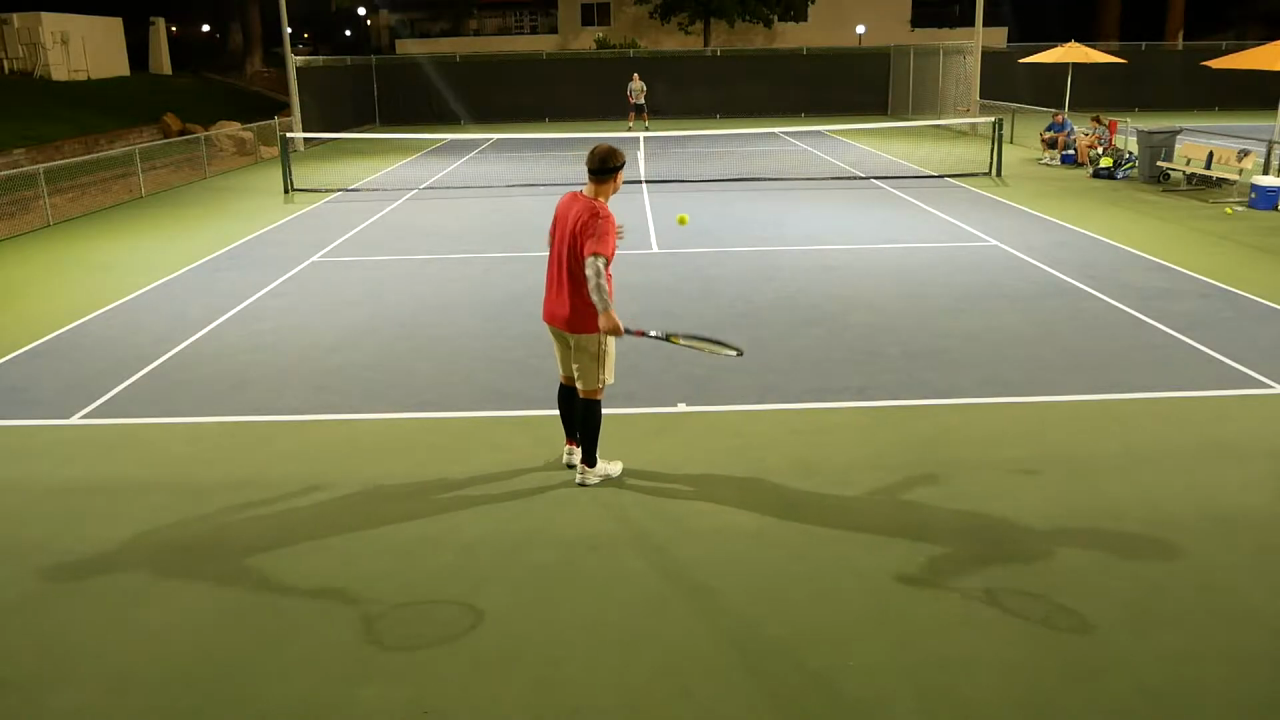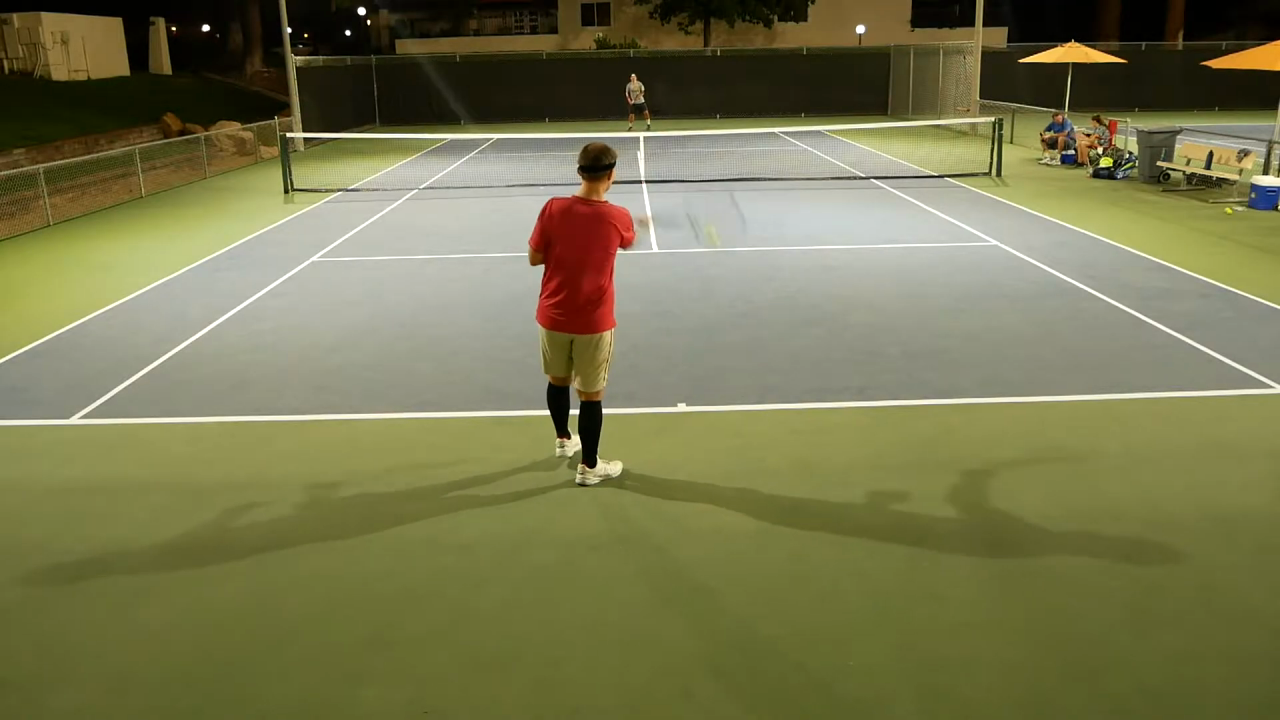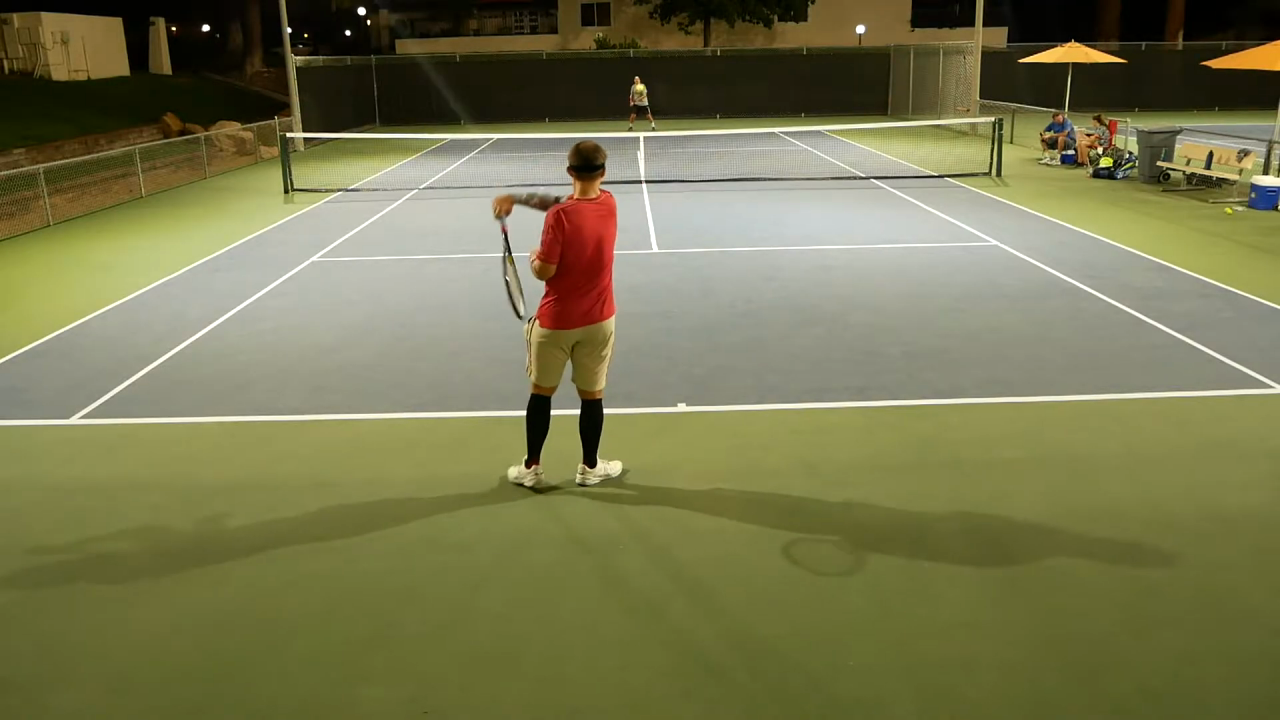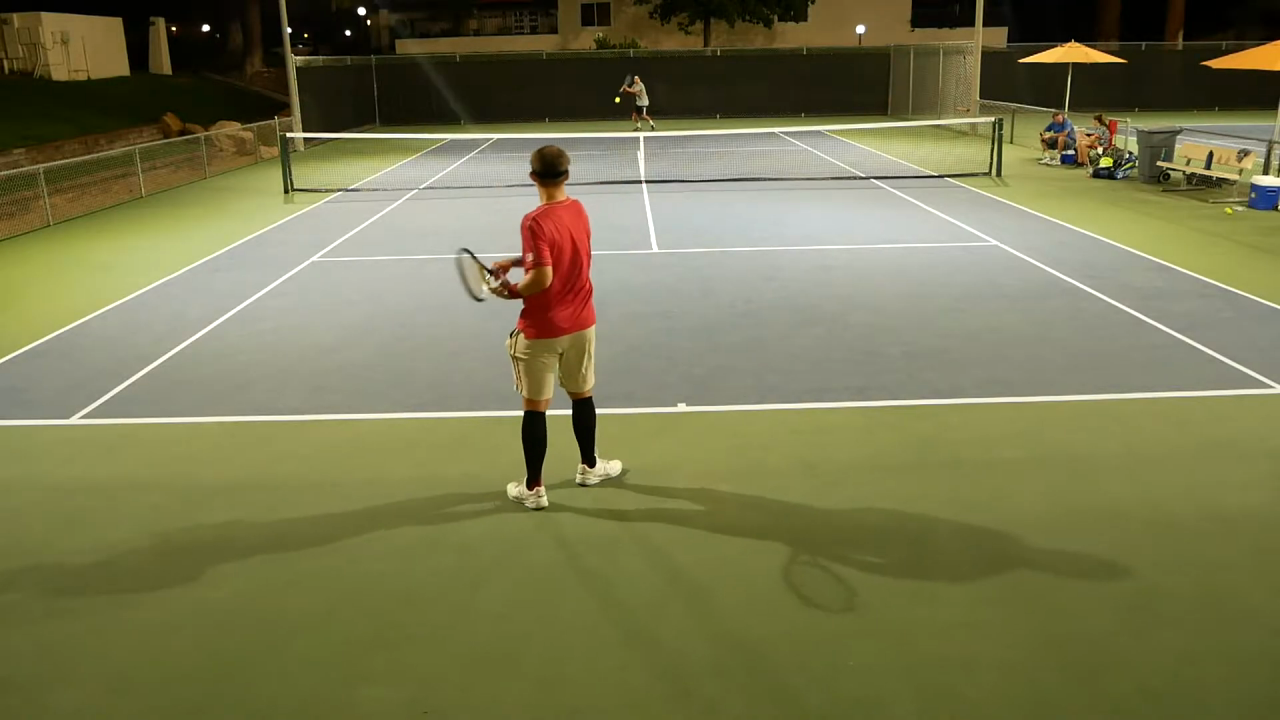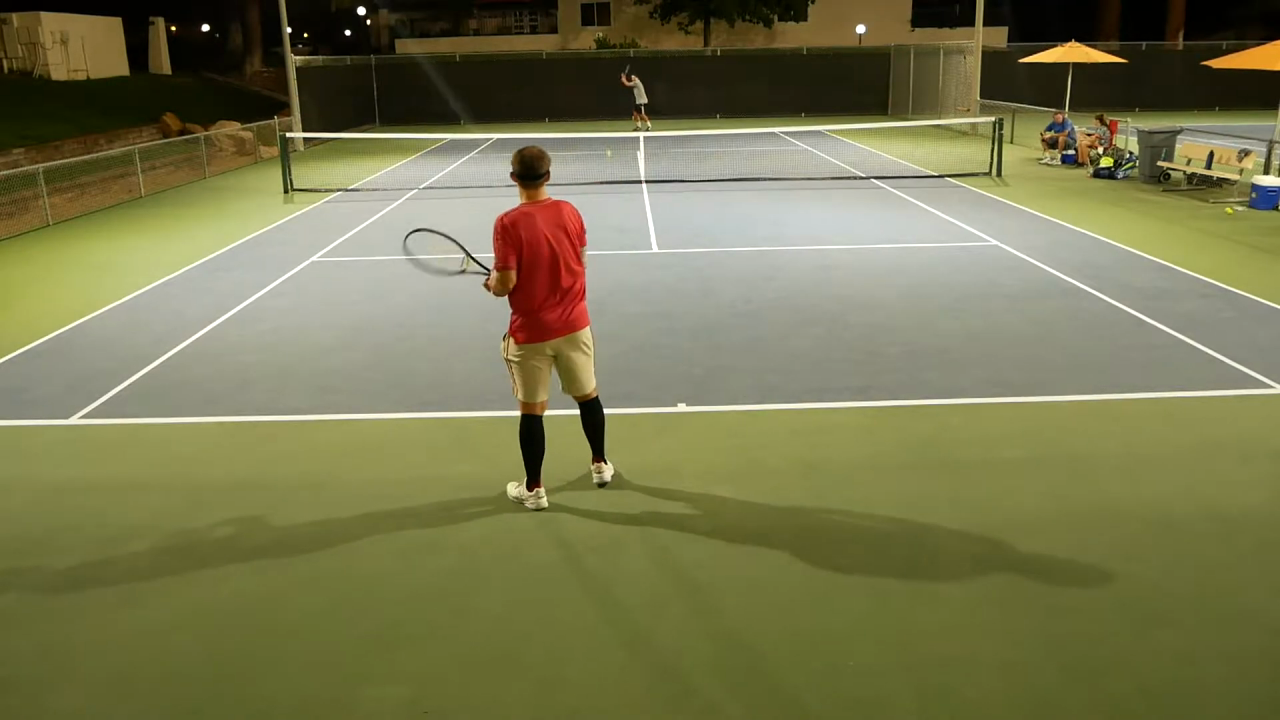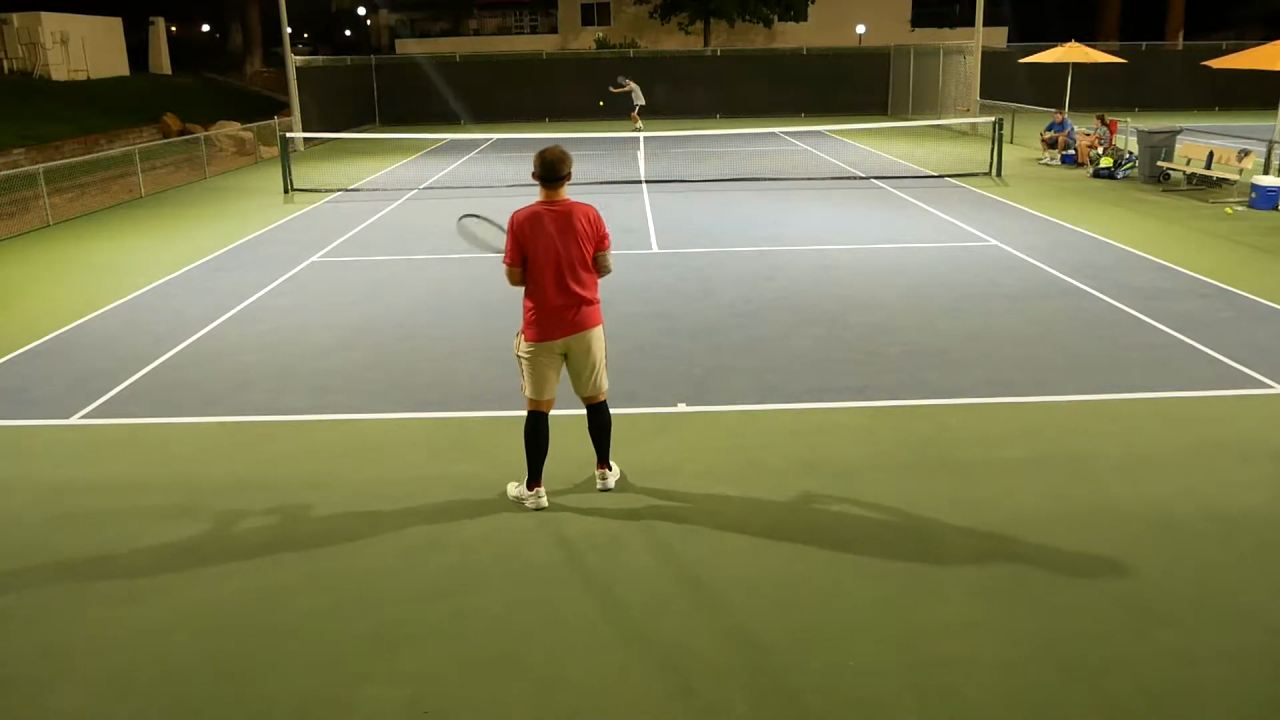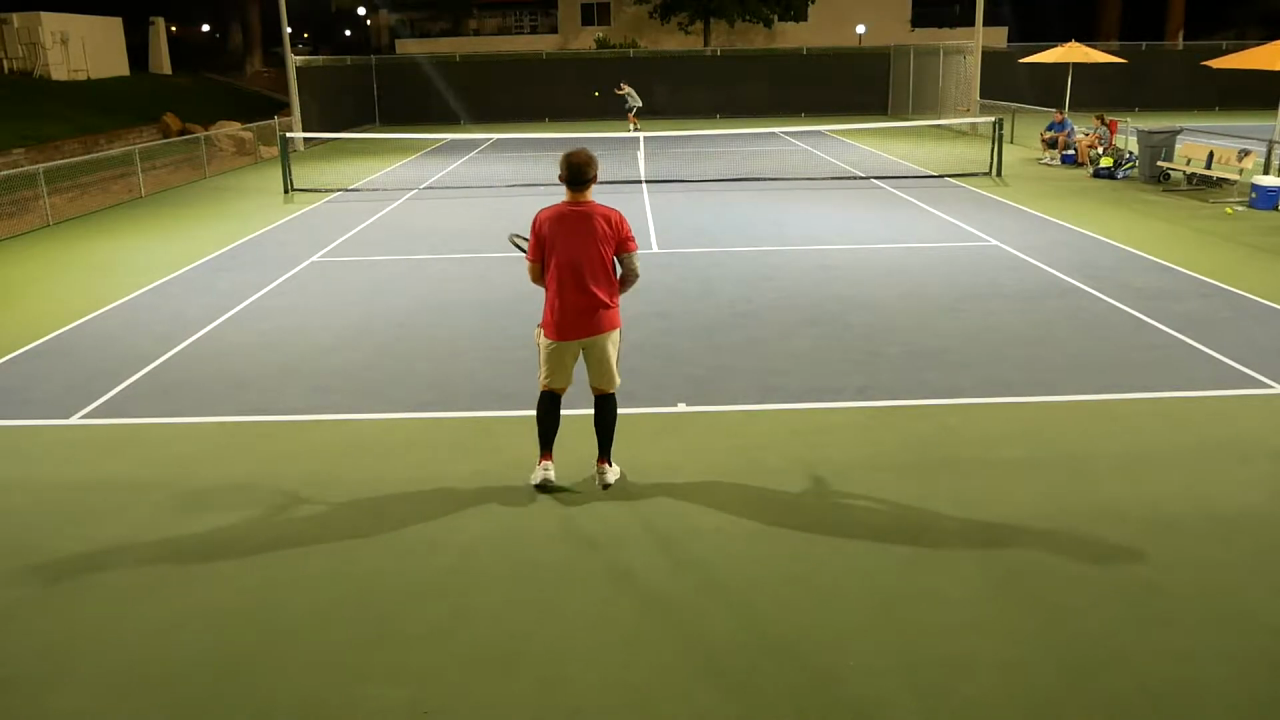
dt=0.3s
person 1, frame 1
left shoulder: (567, 202)
right shoulder: (601, 217)
right elbow: (594, 269)
right wrist: (605, 312)
left hip: (555, 313)
right hip: (587, 319)
left knee: (568, 382)
right knee: (591, 392)
left ankle: (572, 445)
right ankle: (589, 466)
person 1, frame 2
left shoulder: (554, 208)
right shoulder: (619, 218)
left elbow: (534, 258)
right wrist: (635, 228)
left hip: (552, 316)
right hip: (594, 322)
left knee: (557, 381)
right knee: (592, 395)
left ankle: (563, 440)
right ankle: (589, 467)
person 1, frame 3
left shoulder: (561, 215)
right shoulder: (609, 203)
left elbow: (544, 272)
left wrist: (536, 263)
right wrist: (517, 198)
left hip: (557, 320)
right hip: (598, 319)
left knee: (541, 392)
right knee: (592, 395)
left ankle: (532, 466)
right ankle: (589, 467)
person 1, frame 4
left shoulder: (534, 221)
right shoulder: (578, 210)
left elbow: (542, 279)
left wrist: (511, 290)
right wrist: (515, 262)
left hip: (540, 330)
right hip: (581, 324)
left knee: (535, 407)
right knee: (582, 396)
left ankle: (534, 487)
right ankle: (589, 466)
person 1, frame 5
left shoulder: (508, 223)
right shoulder: (569, 212)
left elbow: (506, 284)
left wrist: (492, 285)
left hip: (530, 332)
right hip: (574, 324)
left knee: (532, 409)
right knee: (588, 395)
left ankle: (534, 488)
right ankle: (600, 464)
person 1, frame 6
left shoulder: (521, 220)
right shoulder: (589, 215)
left elbow: (514, 277)
right elbow: (605, 267)
left hip: (541, 330)
right hip: (586, 324)
left knee: (538, 407)
right knee: (595, 399)
left ankle: (534, 488)
right ankle: (604, 469)
person 1, frame 7
left shoulder: (544, 219)
right shoulder: (613, 219)
left elbow: (535, 275)
right elbow: (632, 272)
left hip: (558, 325)
right hip: (603, 323)
left knee: (551, 391)
right knee: (605, 392)
left ankle: (545, 461)
right ankle: (604, 465)
